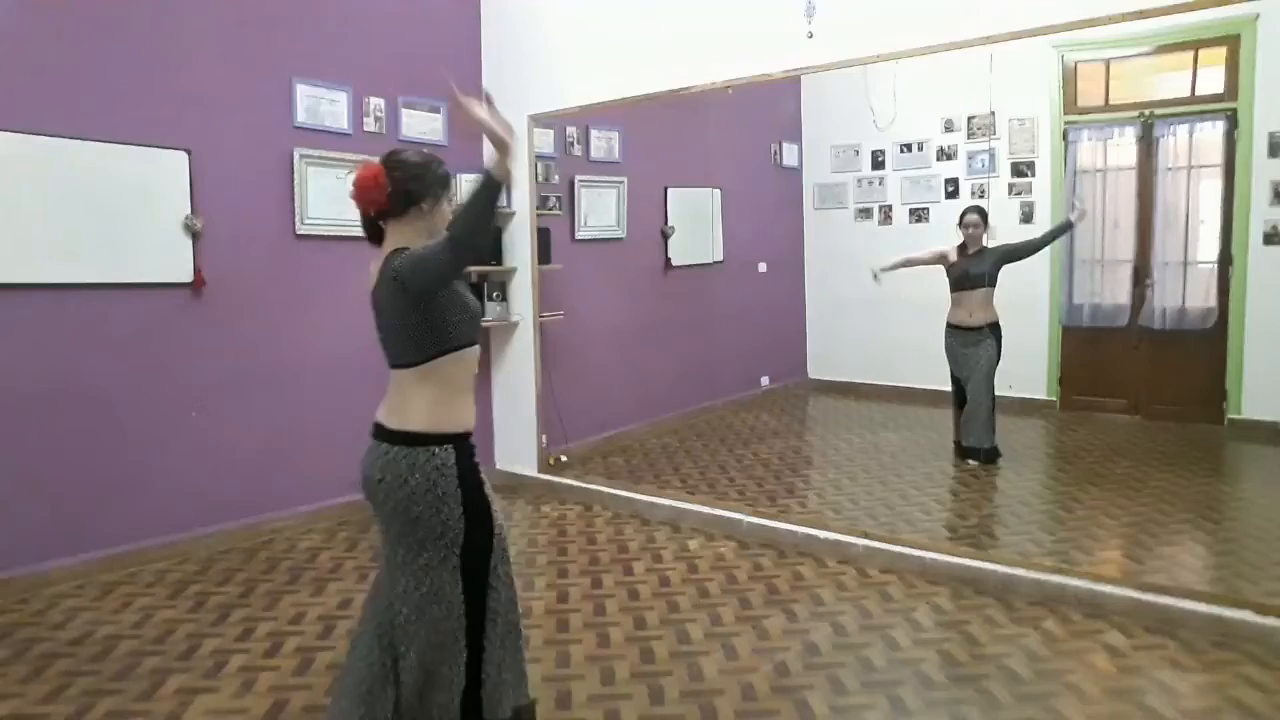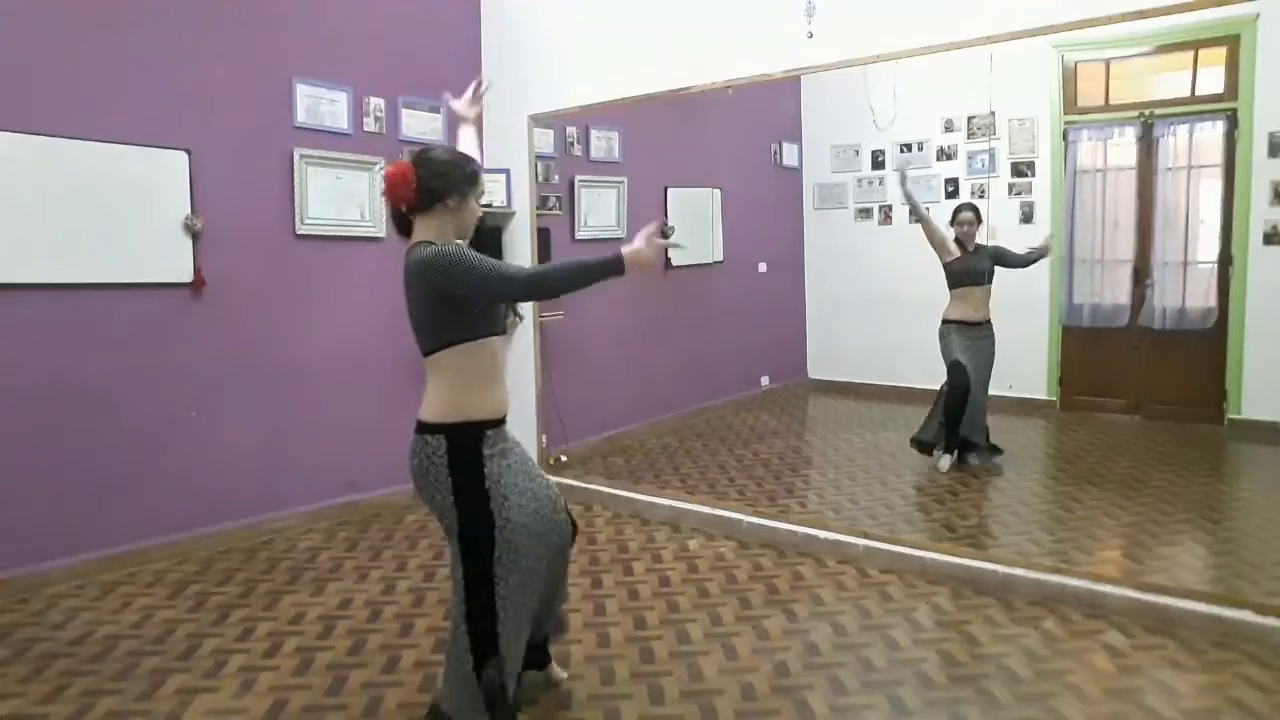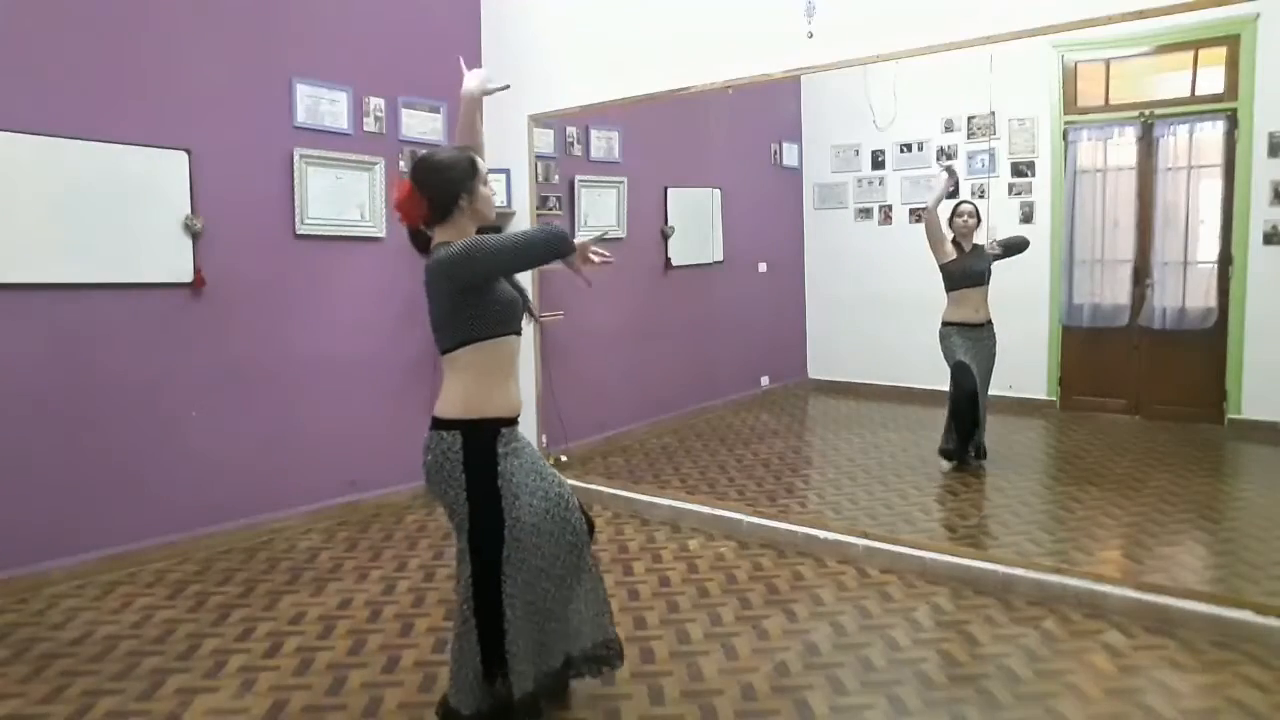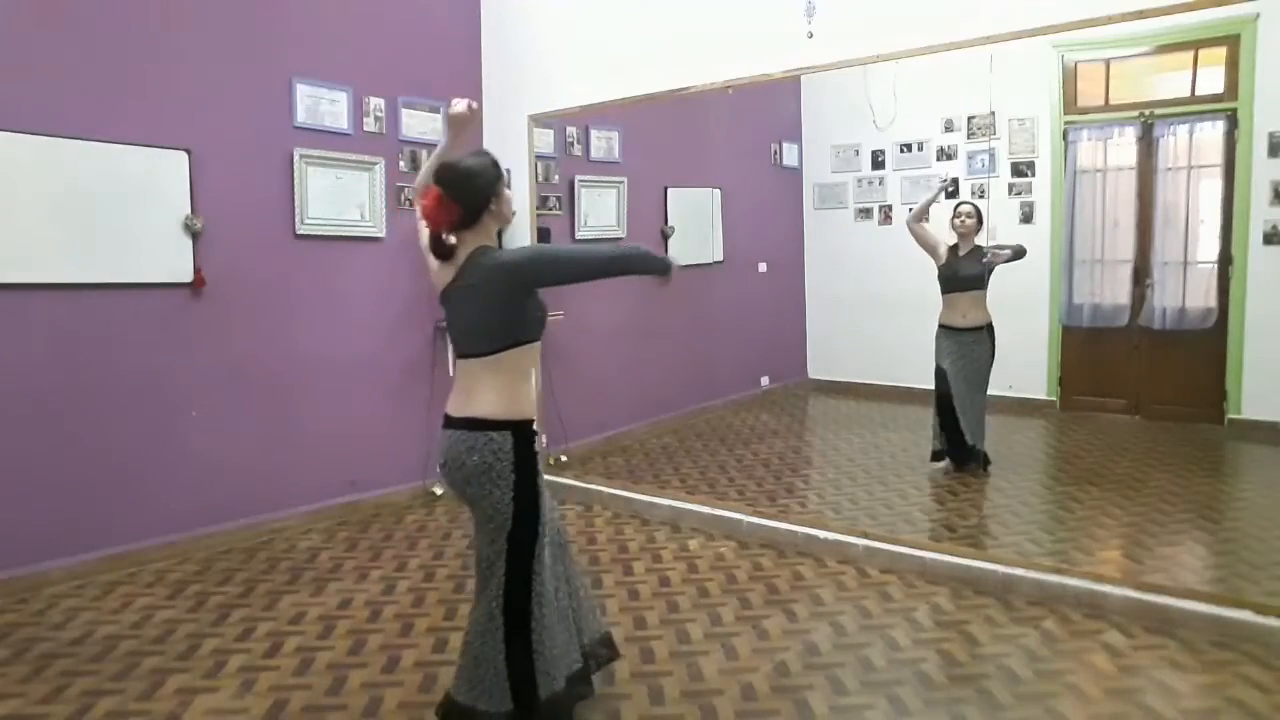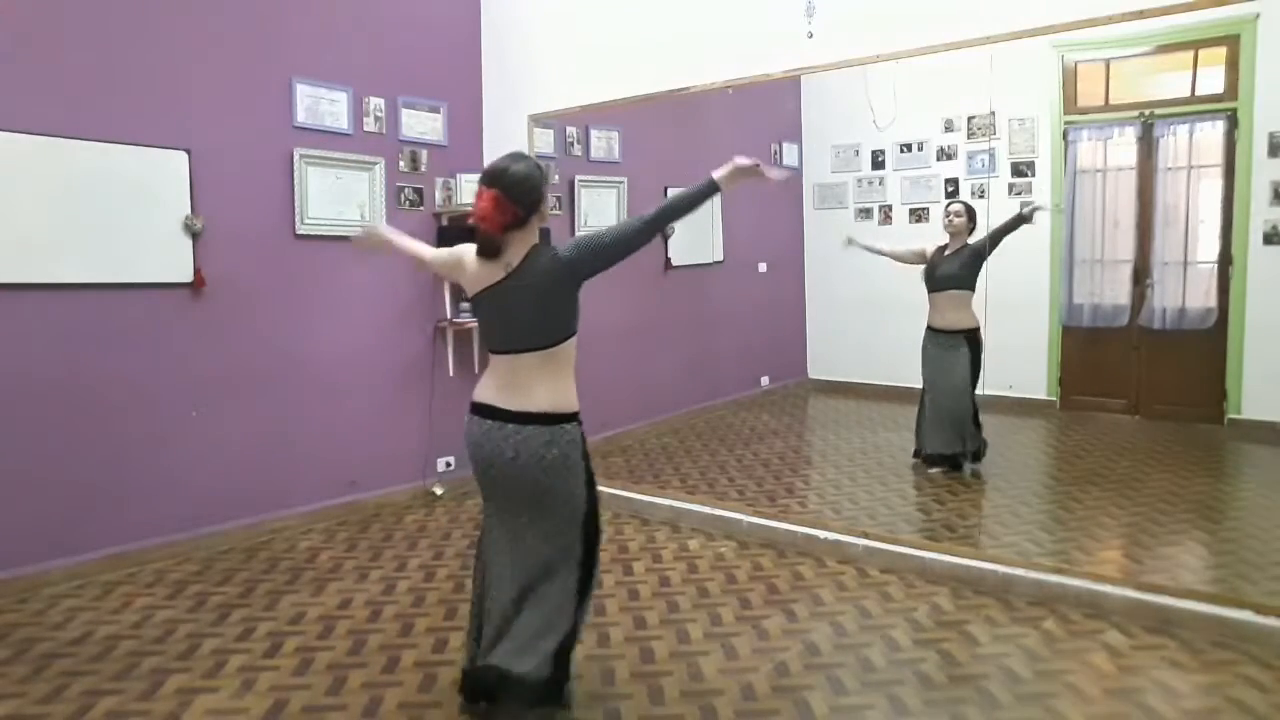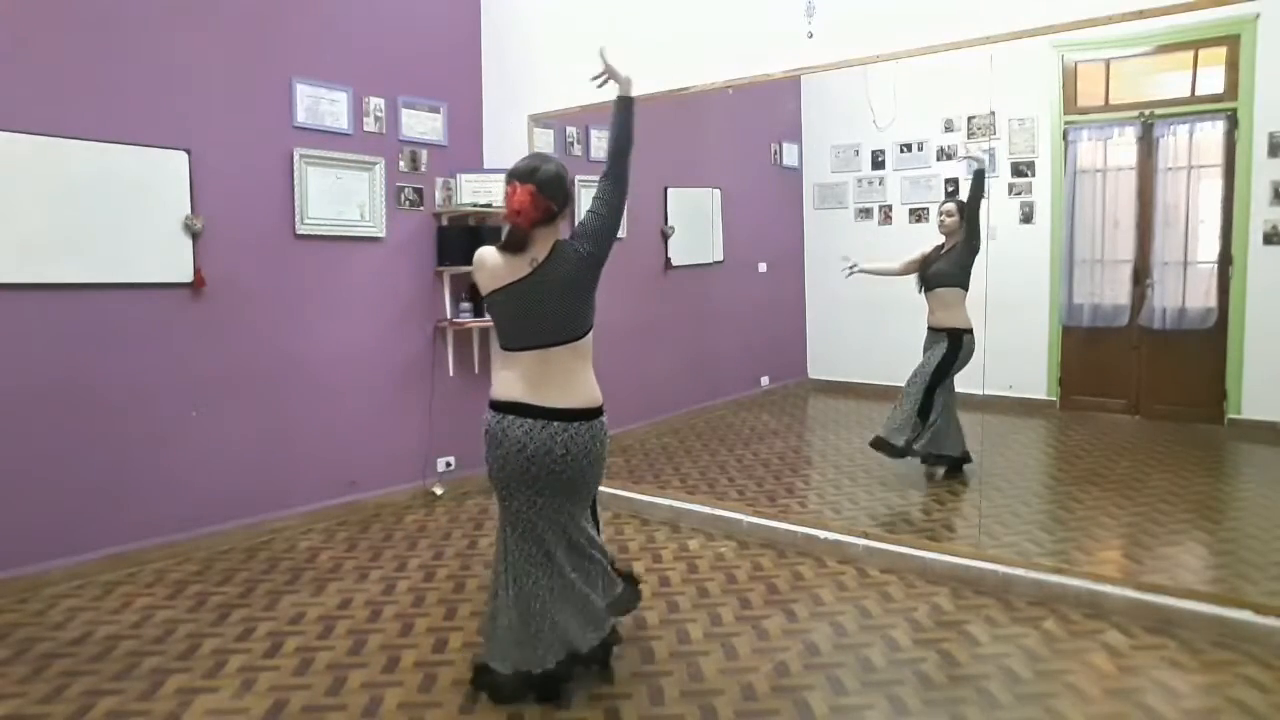
dt=0.5s
person 1, frame 1
left shoulder: (391, 265)
right shoulder: (415, 269)
right elbow: (470, 234)
right wrist: (499, 156)
left hip: (389, 450)
right hip: (436, 456)
left knee: (405, 585)
right knee: (470, 586)
person 1, frame 2
left shoulder: (435, 255)
right shoulder: (437, 263)
right elbow: (528, 283)
left wrist: (467, 125)
right wrist: (625, 259)
left hip: (484, 438)
right hip: (459, 445)
left knee: (544, 529)
right knee: (483, 570)
left ankle: (528, 654)
person 1, frame 3
left shoulder: (459, 254)
right shoulder: (456, 263)
left elbow: (456, 170)
right elbow: (550, 240)
left wrist: (469, 109)
right wrist: (571, 248)
left hip: (497, 436)
right hip: (469, 443)
left knee: (559, 526)
right knee: (491, 569)
person 1, frame 4
left shoulder: (445, 260)
right shoulder: (510, 267)
left elbow: (422, 196)
right elbow: (617, 259)
left wrist: (453, 136)
right wrist: (660, 262)
left hip: (465, 433)
right hip: (498, 442)
left knee: (525, 551)
right knee: (510, 572)
person 1, frame 5
left shoulder: (469, 265)
right shoulder: (560, 265)
left elbow: (431, 256)
right elbow: (645, 227)
left wrist: (386, 235)
right wrist: (719, 179)
left hip: (487, 426)
right hip: (549, 434)
left knee: (507, 545)
right knee: (566, 550)
right ankle: (526, 673)
person 1, frame 6
left shoulder: (486, 264)
right shoulder: (581, 258)
right elbow: (616, 177)
right wrist: (625, 95)
left hip: (508, 426)
right hip: (575, 428)
left knee: (523, 540)
right knee: (569, 534)
left ankle: (523, 665)
right ankle: (573, 650)
person 2, frame 1
left shoulder: (996, 254)
right shoulder: (950, 255)
left elbow: (1035, 245)
right elbow: (915, 259)
left wrist: (1069, 223)
right wrist: (885, 267)
left hip: (987, 333)
right hip: (956, 333)
left knee: (981, 387)
right knee: (962, 388)
left ankle: (977, 447)
right ankle: (965, 441)
person 2, frame 2
left shoulder: (989, 252)
right shoulder: (946, 247)
left elbow: (1020, 260)
right elbow: (922, 217)
left wrist: (1041, 252)
right wrist: (905, 186)
left hip: (984, 331)
right hip: (955, 330)
left knee: (976, 387)
right knee: (960, 383)
left ankle: (967, 447)
right ankle: (945, 445)
person 2, frame 3
left shoulder: (985, 252)
right shoulder: (944, 249)
left elbow: (1023, 242)
right elbow: (929, 211)
left wrist: (998, 247)
right wrist: (947, 185)
left hip: (984, 332)
right hip: (954, 331)
left knee: (977, 390)
right knee: (965, 386)
left ankle: (970, 449)
right ankle: (962, 448)
person 2, frame 4
left shoulder: (986, 254)
right shoulder: (941, 252)
left elbow: (1021, 250)
right elbow: (912, 221)
left wrist: (1005, 255)
right wrist: (937, 193)
left hip: (981, 335)
right hip: (948, 335)
left knee: (972, 394)
right knee: (946, 391)
left ankle: (970, 453)
right ankle: (957, 452)
person 2, frame 5
left shoulder: (974, 253)
right shoulder: (933, 254)
left elbow: (999, 233)
right elbow: (894, 252)
left wrist: (1027, 213)
right wrist: (861, 244)
left hip: (964, 337)
right hip: (933, 337)
left knee: (960, 398)
right knee: (933, 397)
left ankle: (971, 449)
right ankle: (941, 456)
person 2, frame 6
left shoulder: (967, 249)
right shoulder: (931, 254)
left elbow: (974, 207)
right elbow: (897, 268)
left wrist: (979, 170)
right wrist: (861, 268)
left hip: (956, 337)
right hip: (934, 336)
left knee: (919, 387)
right knee: (939, 392)
left ankle: (910, 446)
right ankle: (948, 457)
